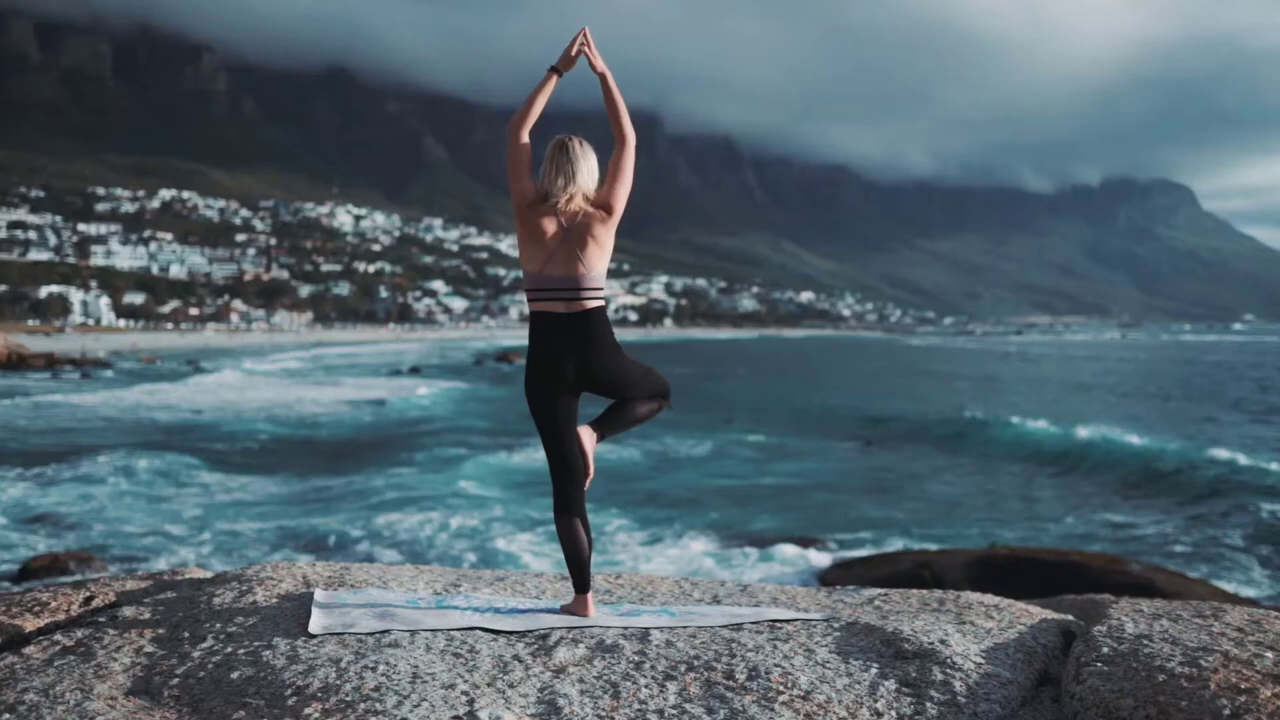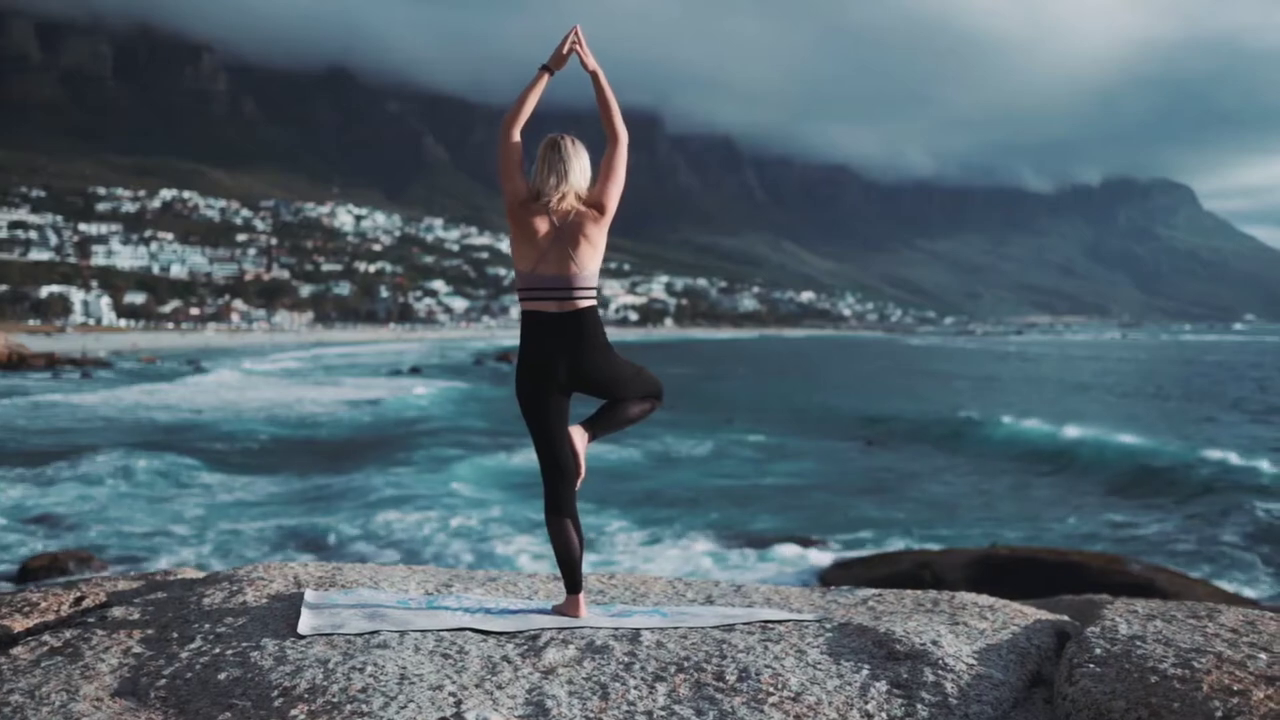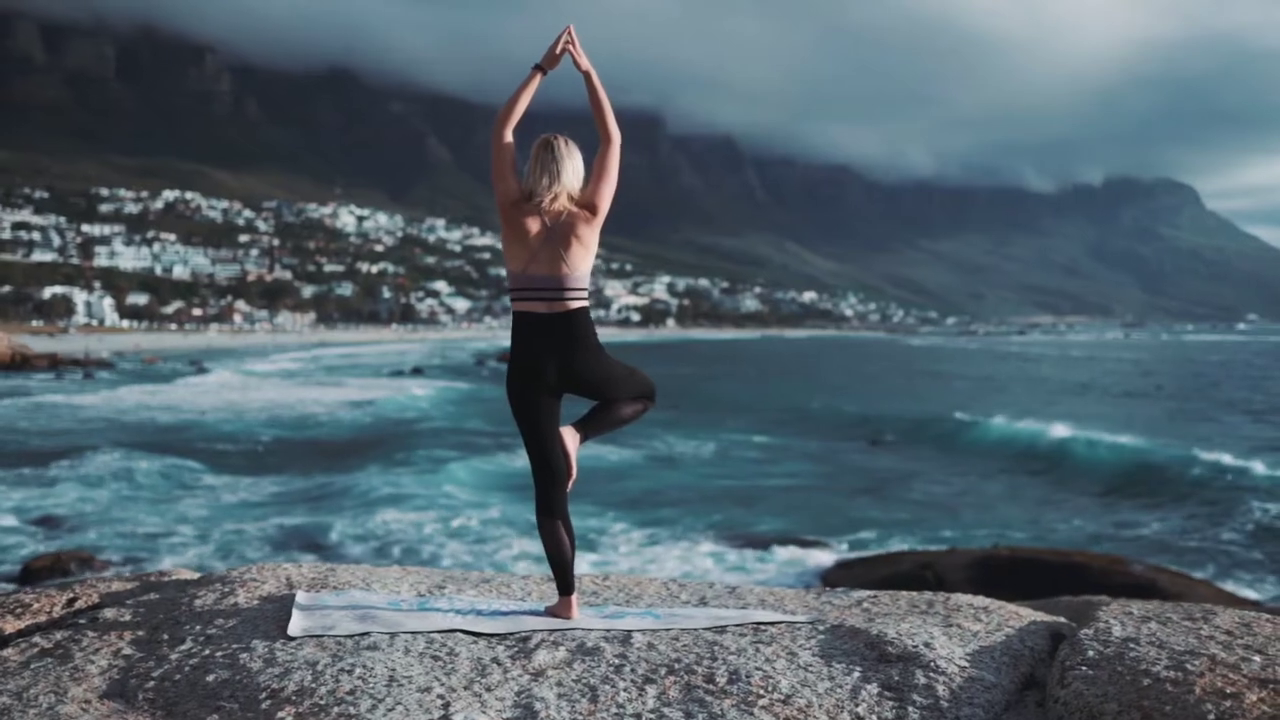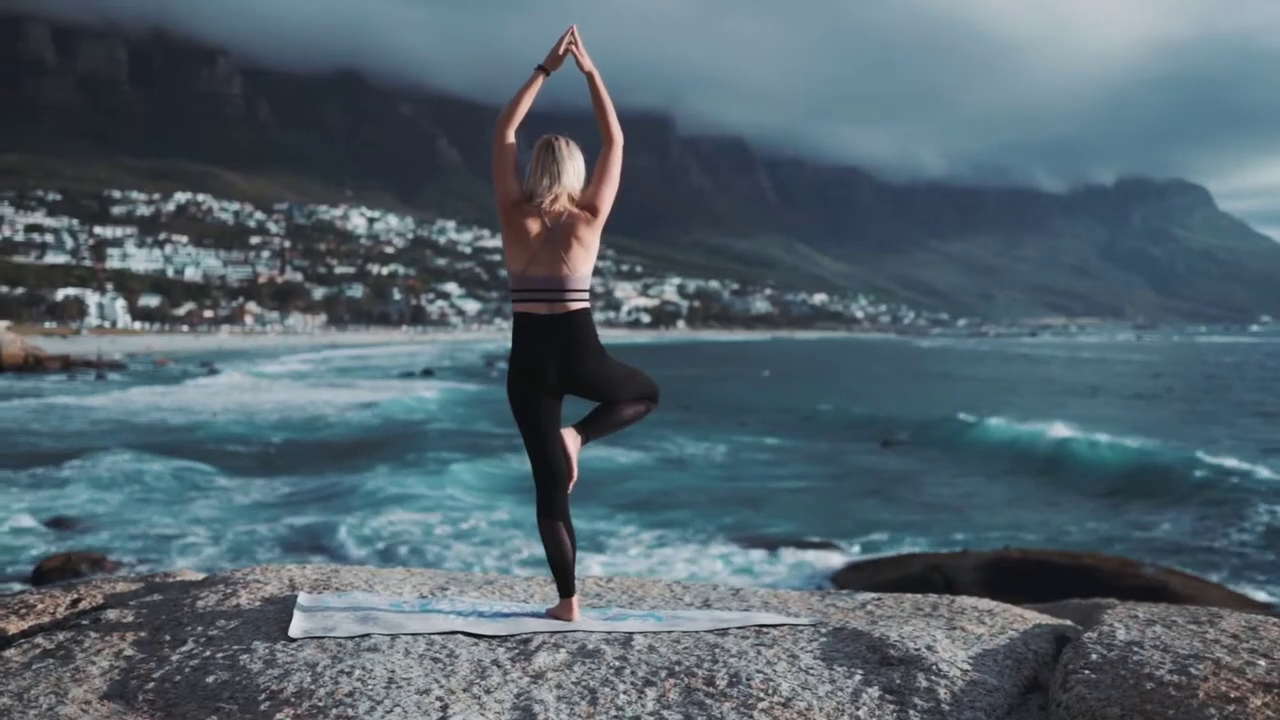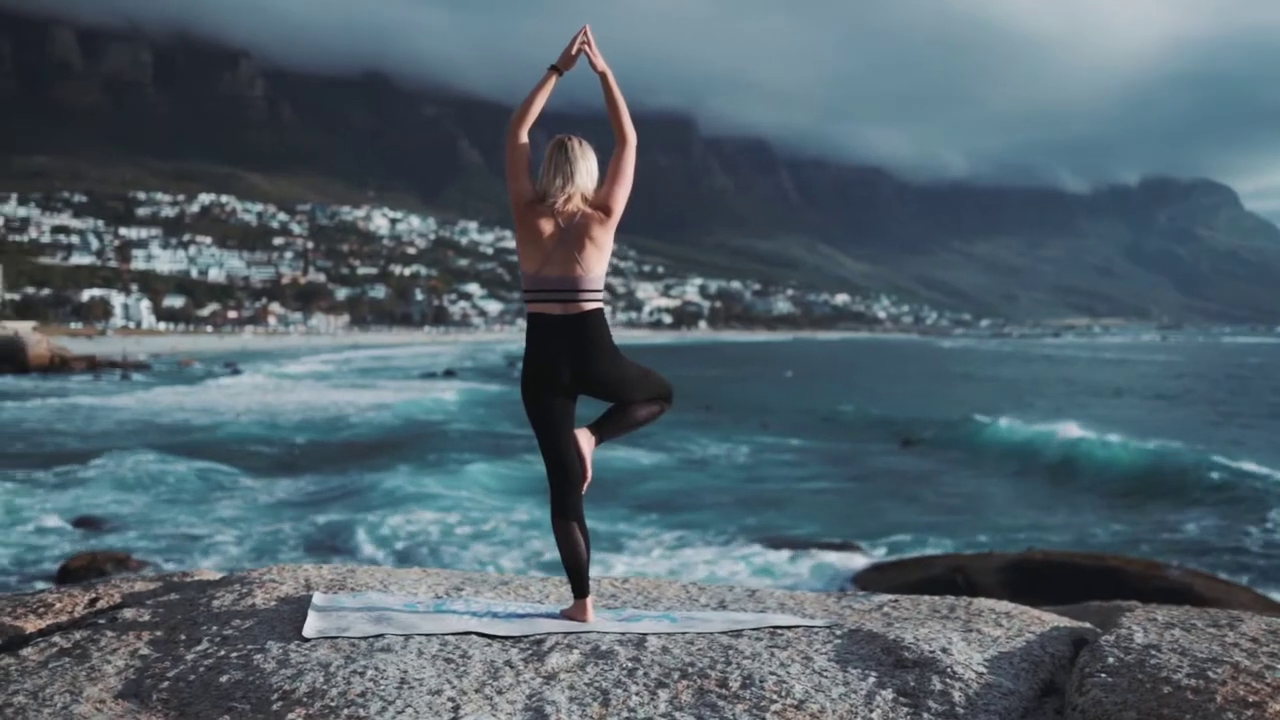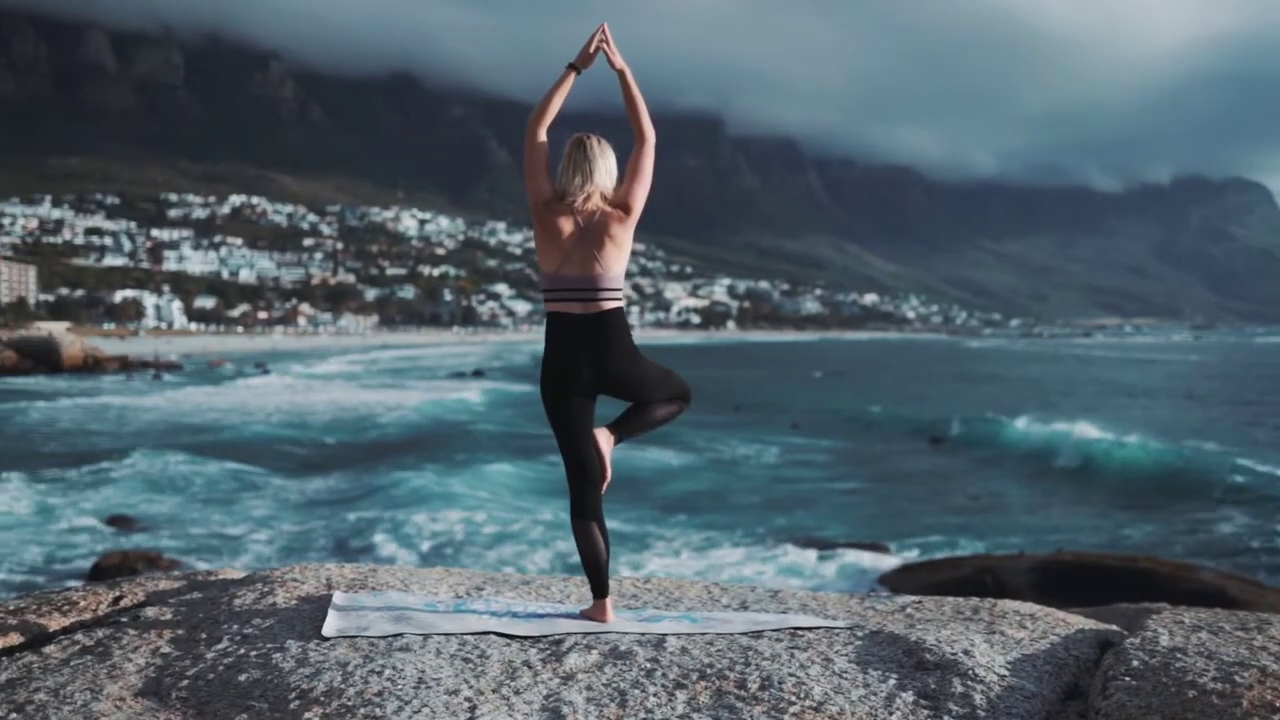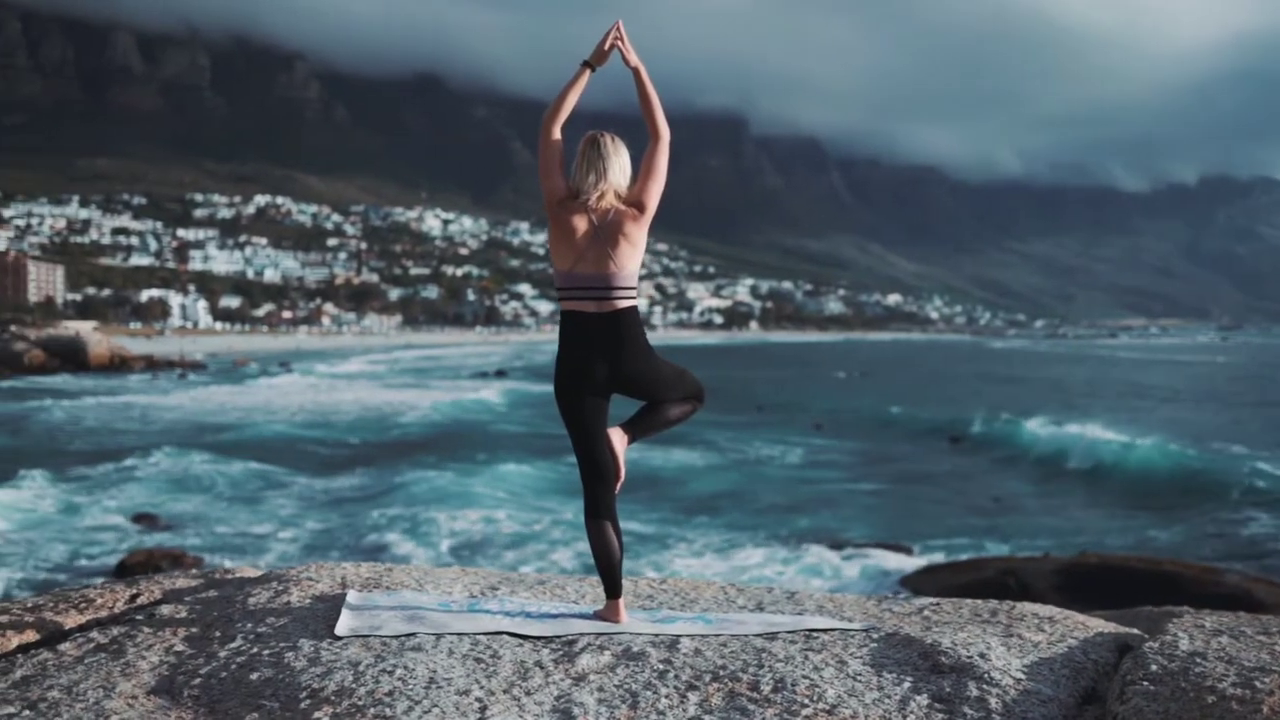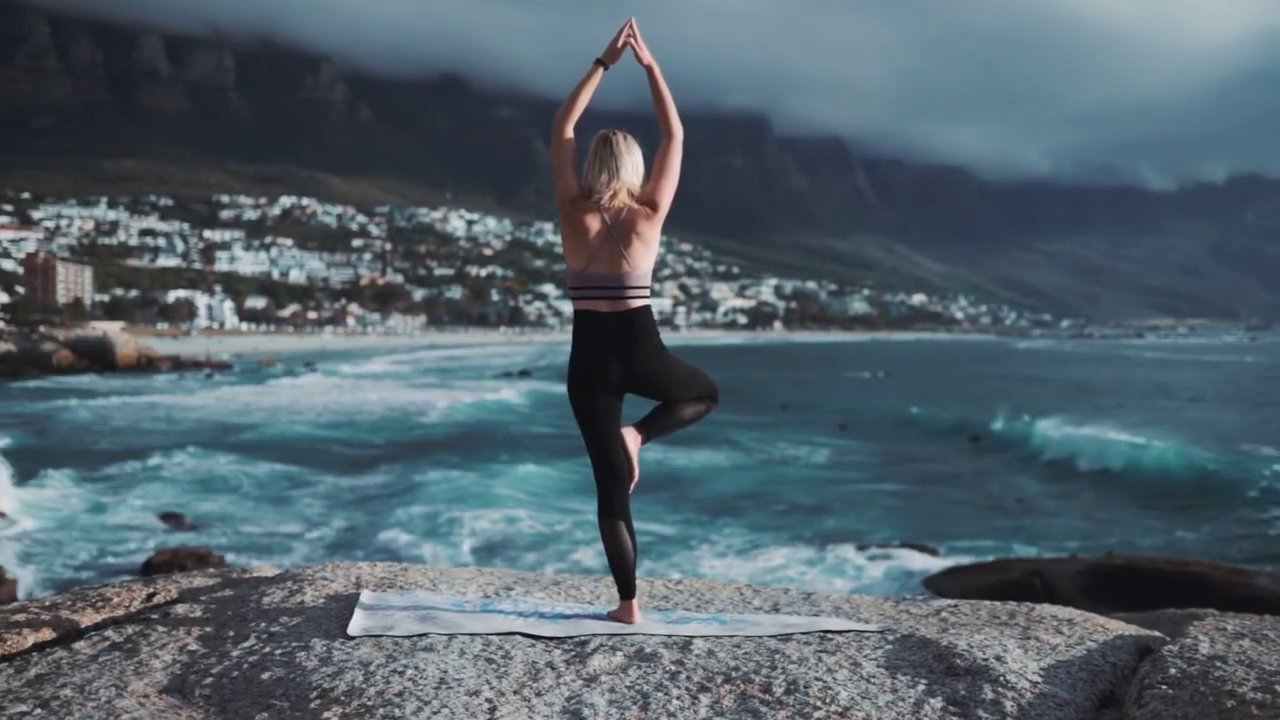
dt=0.3s
person 1, frame 1
left shoulder: (529, 216)
right shoulder: (604, 217)
left elbow: (517, 134)
right elbow: (627, 139)
left wrist: (558, 69)
right wrist: (601, 70)
left hip: (546, 358)
right hip: (596, 353)
left knee: (566, 483)
right knee: (657, 390)
left ankle: (582, 598)
right ankle: (594, 433)
person 1, frame 2
left shoulder: (521, 215)
right shoulder: (597, 217)
left elbow: (510, 132)
right elbow: (619, 137)
left wrist: (549, 68)
right wrist: (593, 69)
left hip: (537, 357)
right hip: (588, 351)
left knee: (558, 484)
right knee: (651, 392)
left ankle: (576, 599)
right ankle: (586, 434)
person 1, frame 3
left shoulder: (513, 215)
right shoulder: (589, 217)
left elbow: (502, 132)
right elbow: (612, 138)
left wrist: (542, 68)
right wrist: (586, 68)
left hip: (528, 359)
right hip: (578, 353)
left knee: (548, 485)
right knee: (643, 391)
left ankle: (566, 600)
right ankle: (577, 434)
person 1, frame 4
left shoulder: (514, 216)
right shoulder: (589, 219)
left elbow: (504, 133)
right elbow: (614, 140)
left wrist: (545, 69)
right wrist: (589, 70)
left hip: (528, 359)
right hip: (579, 354)
left knee: (549, 486)
right knee: (645, 393)
left ankle: (567, 602)
right ankle: (578, 436)
person 1, frame 5
left shoulder: (527, 216)
right shoulder: (602, 219)
left elbow: (517, 133)
right elbow: (628, 140)
left wrist: (558, 69)
right wrist: (602, 69)
left hip: (543, 360)
right hip: (593, 354)
left knee: (564, 487)
right knee: (659, 393)
left ankle: (582, 603)
right ankle: (592, 436)
person 1, frame 6
left shoulder: (546, 215)
right shoulder: (622, 218)
left elbow: (535, 131)
right elbow: (646, 138)
left wrist: (576, 66)
right wrist: (619, 67)
left hip: (562, 360)
right hip: (613, 354)
left knee: (583, 487)
right knee: (678, 392)
left ankle: (601, 603)
right ankle: (611, 435)
person 1, frame 7
left shoulder: (561, 214)
right shoulder: (636, 216)
left elbow: (550, 130)
right elbow: (662, 137)
left wrist: (591, 64)
right wrist: (635, 65)
left hip: (576, 358)
right hip: (627, 353)
left knee: (597, 487)
right knee: (691, 392)
left ankle: (614, 604)
right ankle: (625, 435)
person 1, frame 8
left shoulder: (573, 214)
right shoulder: (649, 215)
left elbow: (562, 128)
right elbow: (675, 134)
left wrist: (604, 62)
right wrist: (648, 62)
left hip: (589, 359)
right hip: (641, 353)
left knee: (611, 487)
right knee: (706, 392)
left ankle: (628, 605)
right ankle: (639, 435)
